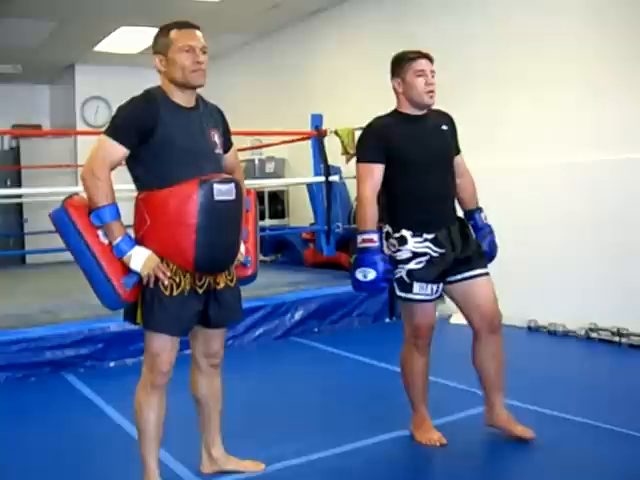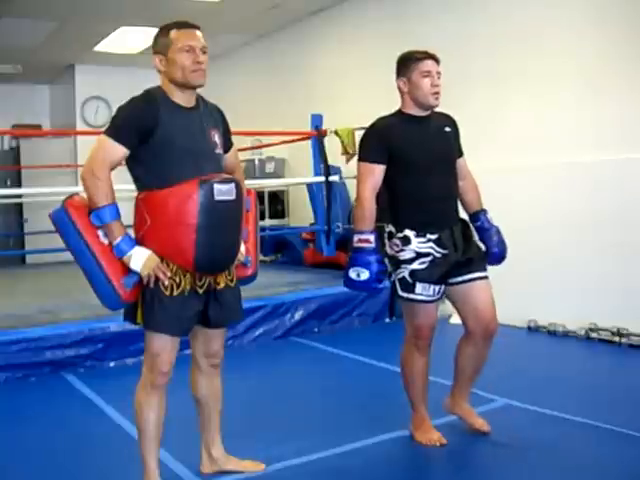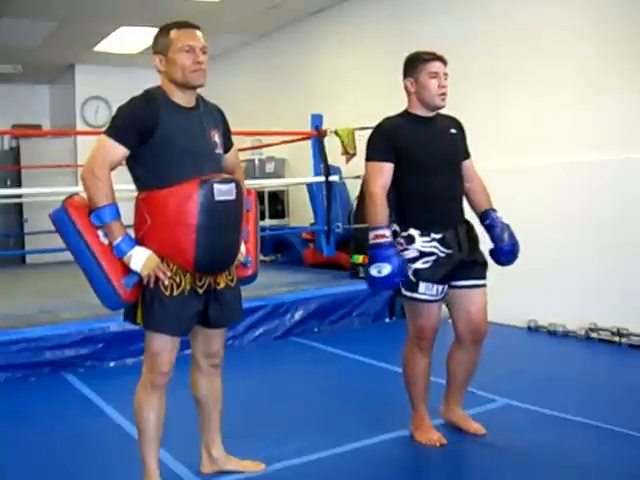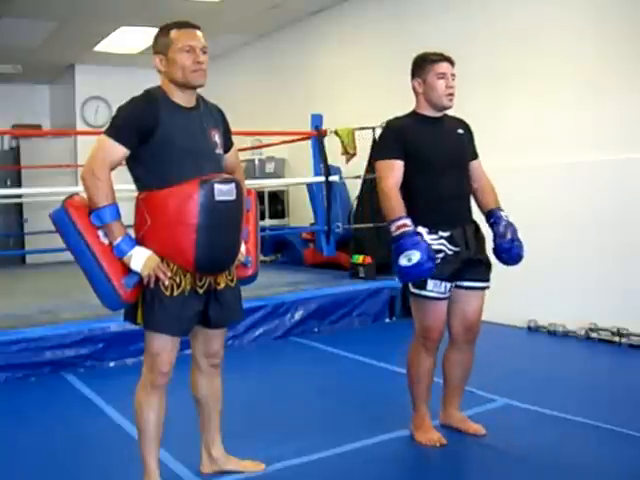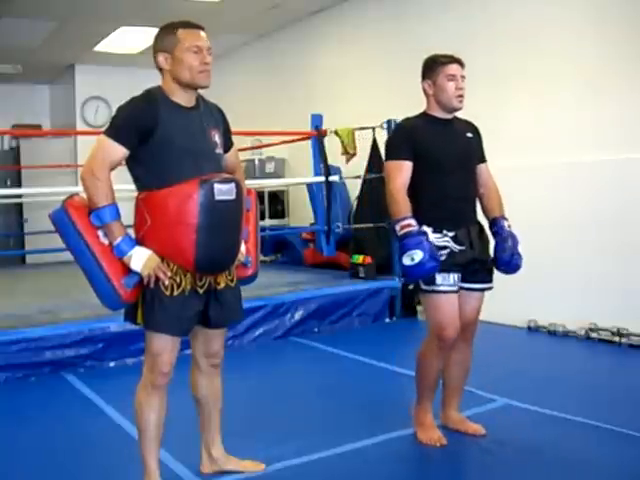
dt=0.2s
person 1, frame 1
left shoulder: (213, 114)
right shoulder: (144, 109)
left elbow: (235, 176)
right elbow: (94, 172)
left wrist: (239, 233)
right wrist: (126, 247)
right hip: (167, 260)
left knee: (210, 358)
right knee: (159, 367)
person 1, frame 2
left shoulder: (213, 114)
right shoulder: (144, 109)
left elbow: (235, 175)
right elbow: (94, 172)
left wrist: (238, 233)
right wrist: (126, 247)
right hip: (167, 260)
left knee: (210, 357)
right knee: (158, 368)
person 1, frame 3
left shoulder: (214, 115)
right shoulder: (144, 110)
left elbow: (234, 175)
right elbow: (94, 173)
right wrist: (126, 247)
right hip: (167, 261)
left knee: (210, 358)
right knee: (159, 368)
person 1, frame 4
left shoulder: (214, 115)
right shoulder: (144, 110)
left elbow: (235, 175)
right elbow: (94, 172)
right wrist: (126, 247)
right hip: (168, 260)
left knee: (210, 358)
right knee: (158, 368)
person 1, frame 5
left shoulder: (214, 114)
right shoulder: (144, 110)
left elbow: (235, 175)
right elbow: (94, 173)
right wrist: (126, 247)
right hip: (168, 260)
left knee: (210, 358)
right knee: (160, 368)
person 2, frame 1
left shoulder: (444, 123)
right shoulder: (378, 132)
right elbow: (367, 193)
left wrist: (476, 219)
right wrist: (368, 245)
left hip: (454, 235)
right hip: (412, 244)
left knee: (489, 320)
right knee: (420, 335)
left ankle: (496, 411)
right ankle: (420, 419)
person 2, frame 2
left shoulder: (447, 125)
right shoulder: (383, 132)
right elbow: (367, 192)
left wrist: (482, 221)
right wrist: (364, 245)
left hip: (457, 237)
right hip: (414, 245)
left knee: (484, 325)
right knee: (420, 336)
left ankle: (459, 400)
right ankle: (420, 419)
person 2, frame 3
left shoulder: (453, 127)
right shoulder: (390, 131)
left elbow: (469, 179)
right elbow: (376, 189)
left wrist: (493, 221)
right wrist: (382, 241)
left hip: (461, 239)
right hip: (418, 244)
left knee: (474, 332)
right knee: (423, 336)
left ankle: (453, 408)
right ankle: (419, 418)
person 2, frame 4
left shoulder: (461, 129)
right shoulder: (398, 131)
left elbow: (478, 179)
right elbow: (388, 186)
left wrist: (498, 219)
right wrist: (404, 233)
left hip: (468, 239)
right hip: (427, 242)
left knee: (466, 334)
right knee: (429, 336)
left ankle: (451, 411)
right ankle: (420, 418)
person 2, frame 5
left shoulder: (470, 131)
right shoulder: (408, 131)
left elbow: (485, 184)
right elbow: (397, 187)
left wrist: (500, 227)
right wrist: (409, 234)
left hip: (472, 239)
right hip: (433, 240)
left knee: (465, 333)
right knee: (445, 332)
left ankle: (451, 412)
right ankle: (423, 411)
